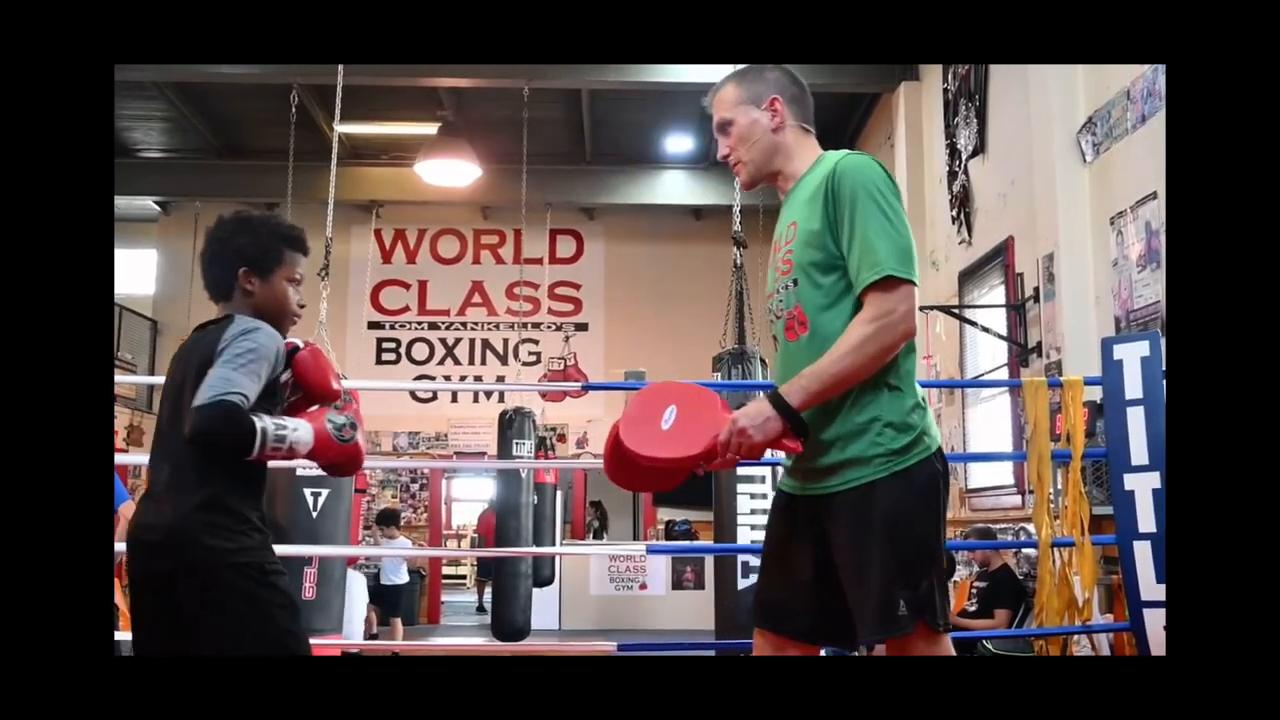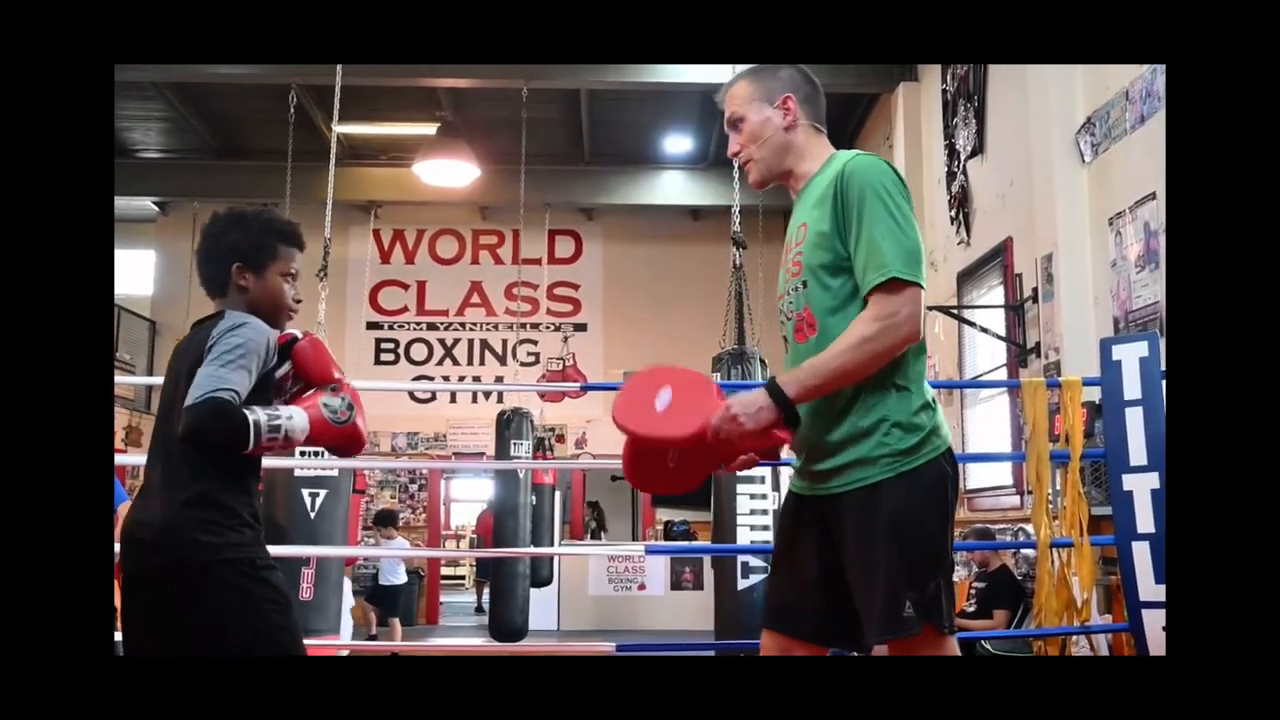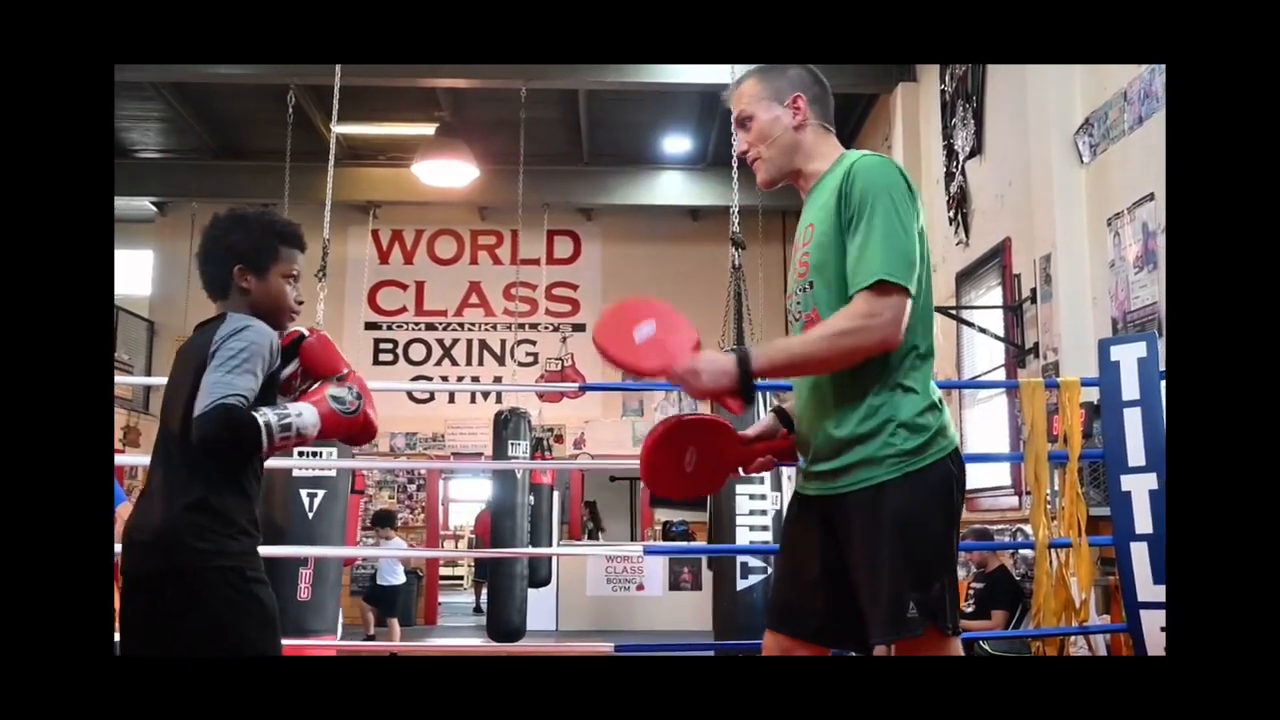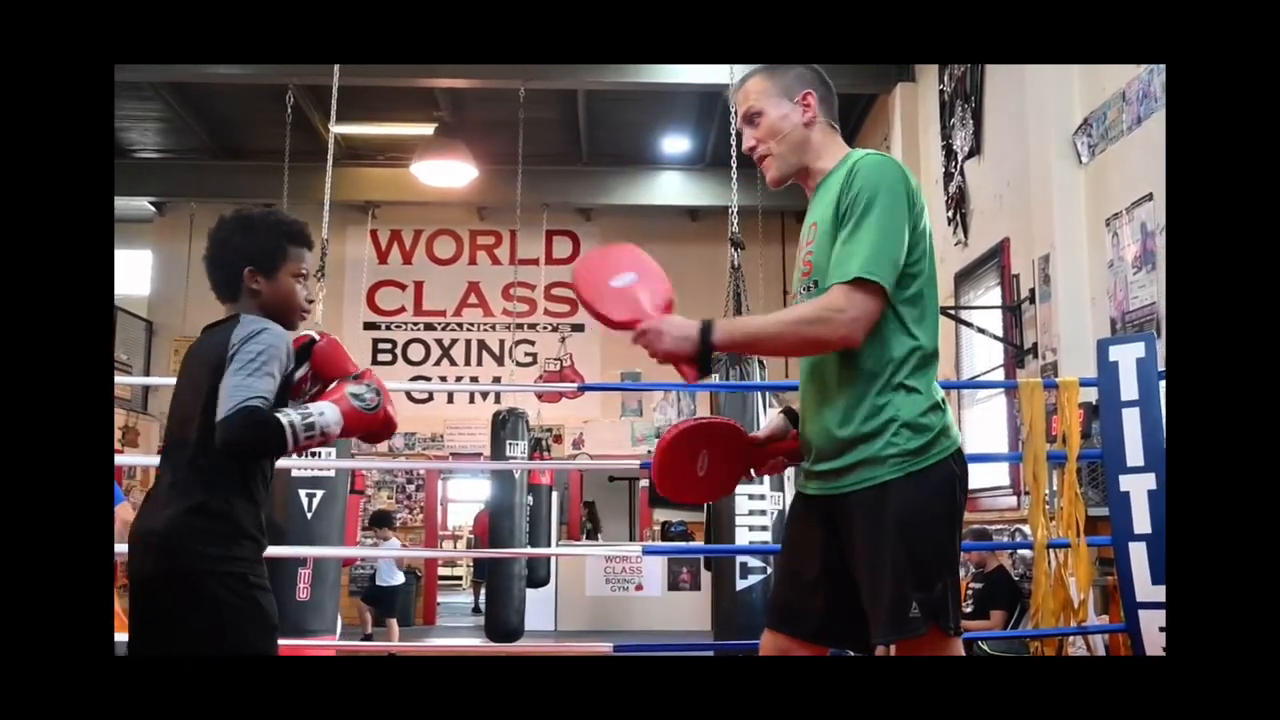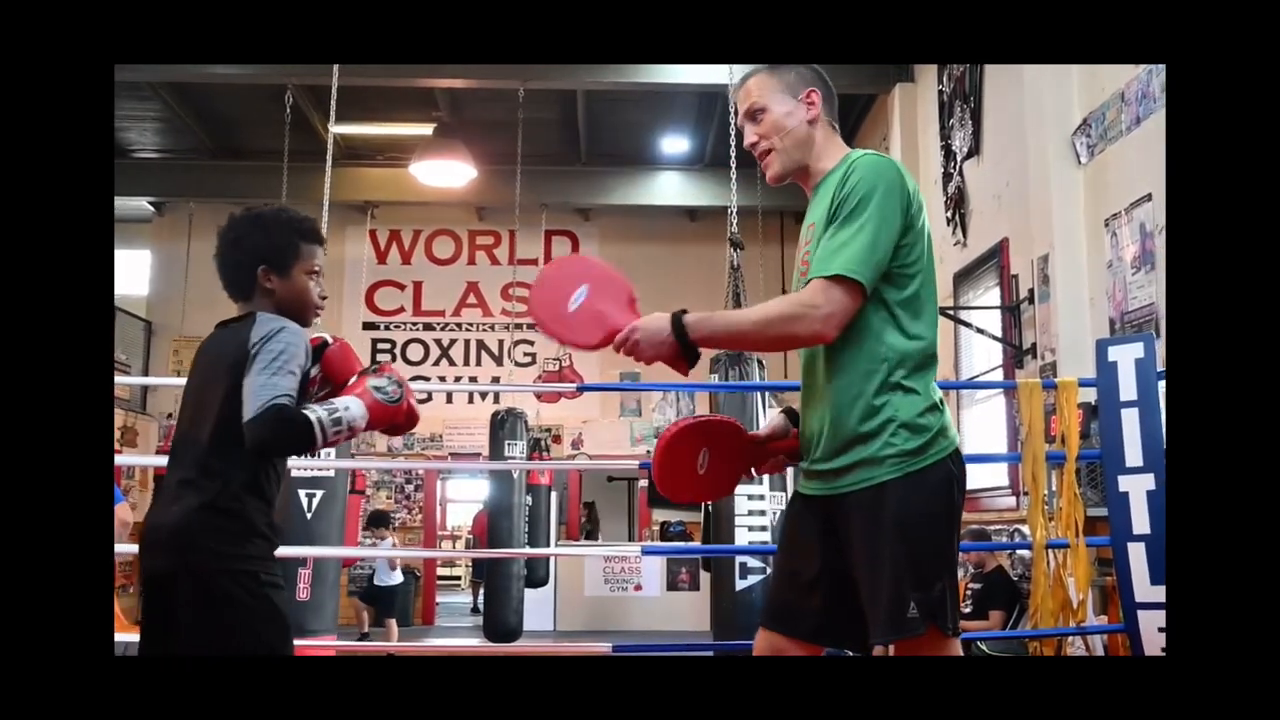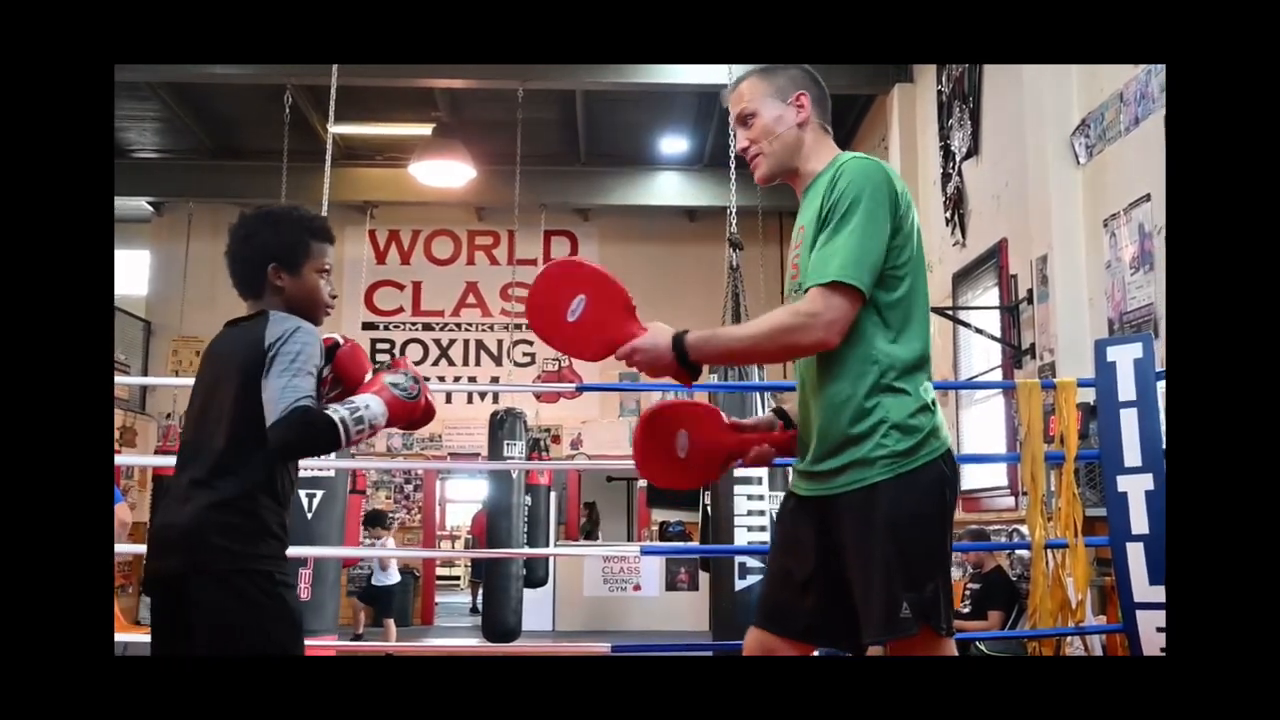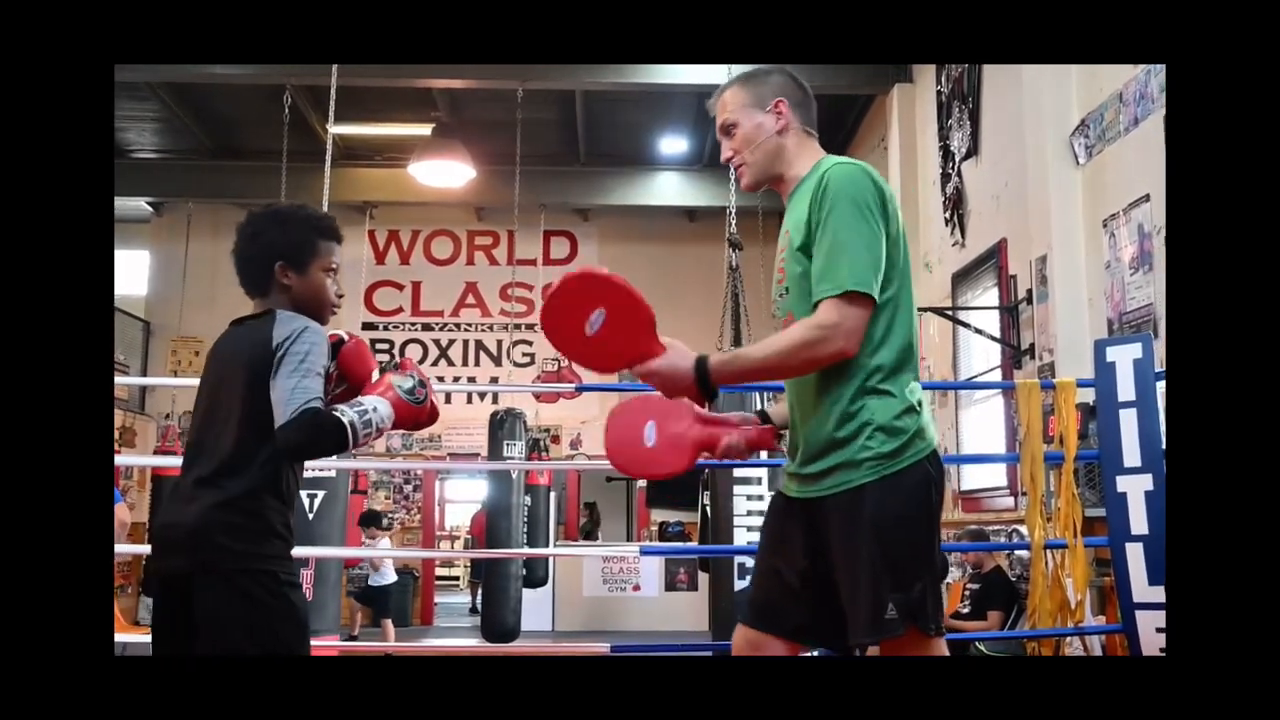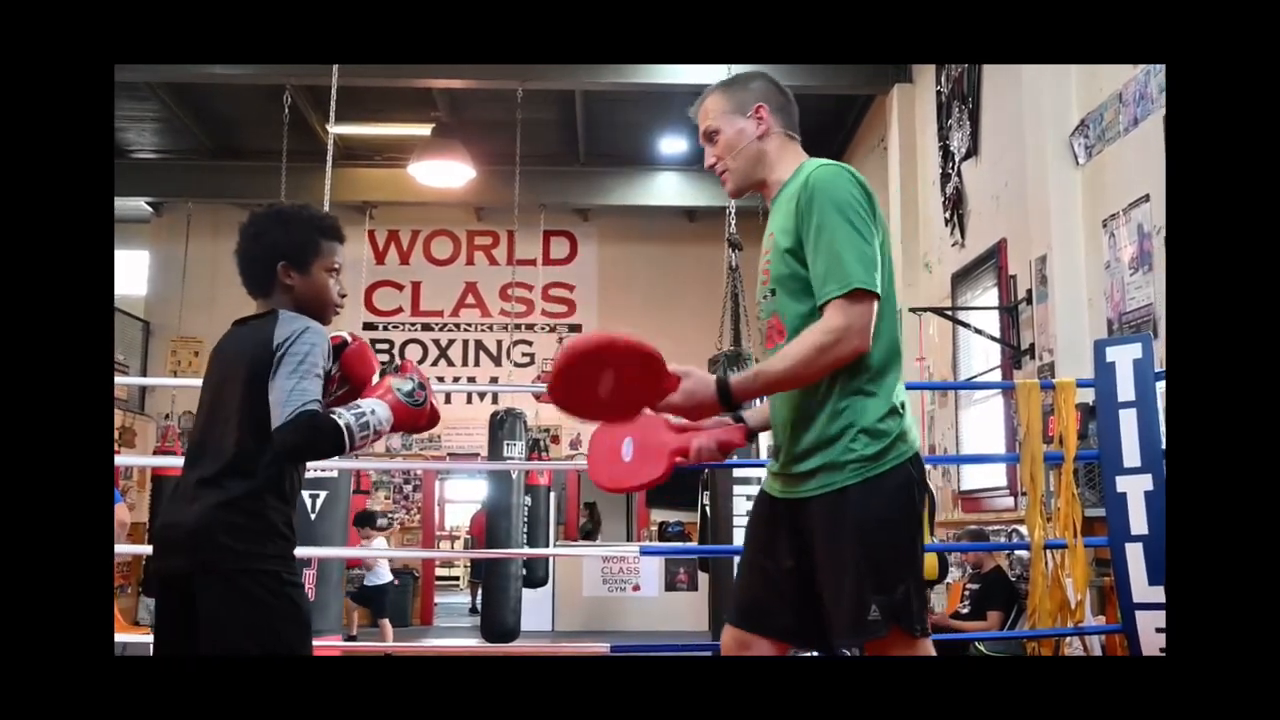
dt=0.1s
person 1, frame 1
left shoulder: (849, 174)
right shoulder: (793, 214)
left elbow: (893, 315)
left wrist: (781, 405)
right wrist: (752, 420)
left hip: (879, 467)
right hip: (809, 476)
left knee: (914, 642)
right knee: (777, 641)
person 1, frame 2
left shoulder: (861, 177)
right shoulder: (806, 211)
left elbow: (898, 319)
left wrist: (776, 395)
right wrist: (764, 424)
left hip: (889, 469)
right hip: (819, 476)
left knee: (918, 644)
right knee: (785, 642)
person 1, frame 3
left shoulder: (867, 176)
right shoulder: (816, 208)
left elbow: (879, 321)
left wrist: (743, 366)
right wrist: (783, 421)
left hip: (896, 466)
right hip: (826, 476)
left knee: (924, 643)
right knee: (787, 644)
person 1, frame 4
left shoulder: (872, 175)
right shoulder: (821, 208)
left elbow: (846, 320)
left wrist: (706, 337)
right wrist: (792, 422)
left hip: (898, 466)
right hip: (829, 476)
left knee: (924, 645)
right knee: (784, 644)
person 1, frame 5
left shoulder: (869, 175)
right shoulder: (823, 203)
left elbow: (820, 317)
left wrist: (680, 331)
right wrist: (793, 420)
left hip: (897, 466)
right hip: (827, 476)
left knee: (923, 645)
right knee: (778, 644)
person 1, frame 6
left shoulder: (857, 177)
right shoulder: (816, 202)
left elbow: (823, 323)
left wrist: (683, 346)
right wrist: (781, 421)
left hip: (889, 467)
right hip: (822, 475)
left knee: (915, 646)
right knee: (769, 645)
person 1, frame 7
left shoulder: (843, 182)
right shoulder: (804, 208)
left elbow: (838, 335)
left wrist: (704, 372)
right wrist: (766, 421)
left hip: (877, 469)
right hip: (810, 478)
left knee: (908, 646)
right knee: (758, 645)
person 1, frame 8
left shoulder: (825, 184)
right shoulder: (785, 212)
left elbow: (850, 332)
left wrist: (725, 391)
right wrist: (740, 423)
left hip: (859, 471)
right hip: (795, 480)
left knee: (894, 645)
right knee: (747, 643)
person 2, frame 1
left shoulder: (191, 348)
right shoulder: (255, 335)
right elbow: (216, 424)
left wrist: (286, 401)
right wrist: (312, 432)
left hip: (154, 538)
right hip: (220, 542)
person 2, frame 2
left shoulder: (194, 340)
right shoulder: (246, 331)
right elbow: (209, 419)
left wrist: (281, 388)
right wrist: (307, 420)
left hip: (149, 535)
right hip: (212, 538)
person 2, frame 3
left shoulder: (199, 342)
right shoulder: (250, 333)
right elbow: (219, 426)
left wrist: (288, 386)
right wrist: (318, 414)
left hip: (150, 538)
right hip: (210, 545)
person 2, frame 4
left shoulder: (207, 345)
right shoulder: (262, 335)
right elbow: (243, 431)
left wrist: (295, 391)
right wrist: (338, 412)
left hip: (159, 540)
right hip: (213, 547)
person 2, frame 5
left shoulder: (217, 343)
right shoulder: (280, 334)
right elbow: (269, 429)
left wrist: (307, 391)
right wrist: (362, 407)
left hip: (169, 536)
right hip: (225, 544)
person 2, frame 6
left shoulder: (224, 342)
right shoulder: (292, 333)
right elbow: (293, 432)
left wrist: (323, 393)
right wrist: (380, 403)
left hip: (176, 537)
right hip: (236, 545)
person 2, frame 7
left shoulder: (230, 341)
right shoulder: (299, 332)
right elbow: (301, 434)
left wrist: (331, 394)
right wrist: (387, 404)
left hip: (180, 535)
right hip: (242, 545)
person 2, frame 8
left shoulder: (233, 340)
right shoulder: (300, 333)
right elbow: (300, 437)
left wrist: (329, 393)
right wrist: (386, 406)
left hip: (180, 535)
right hip: (243, 544)
